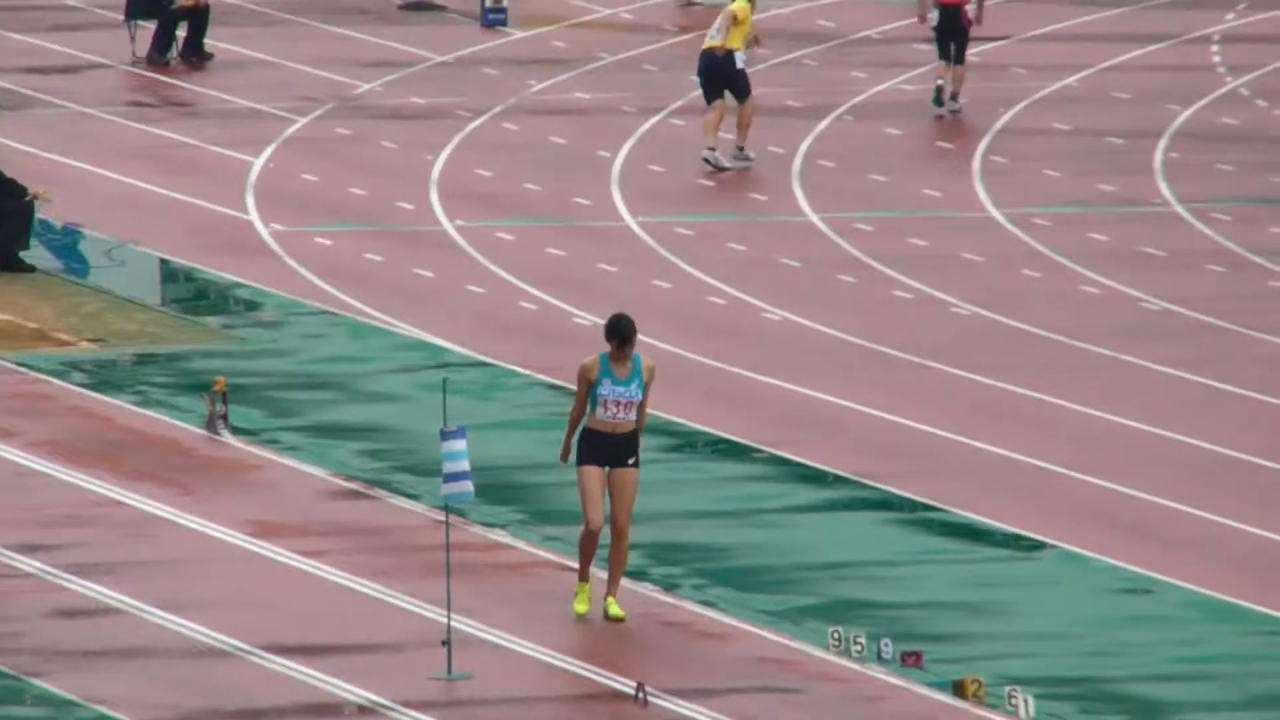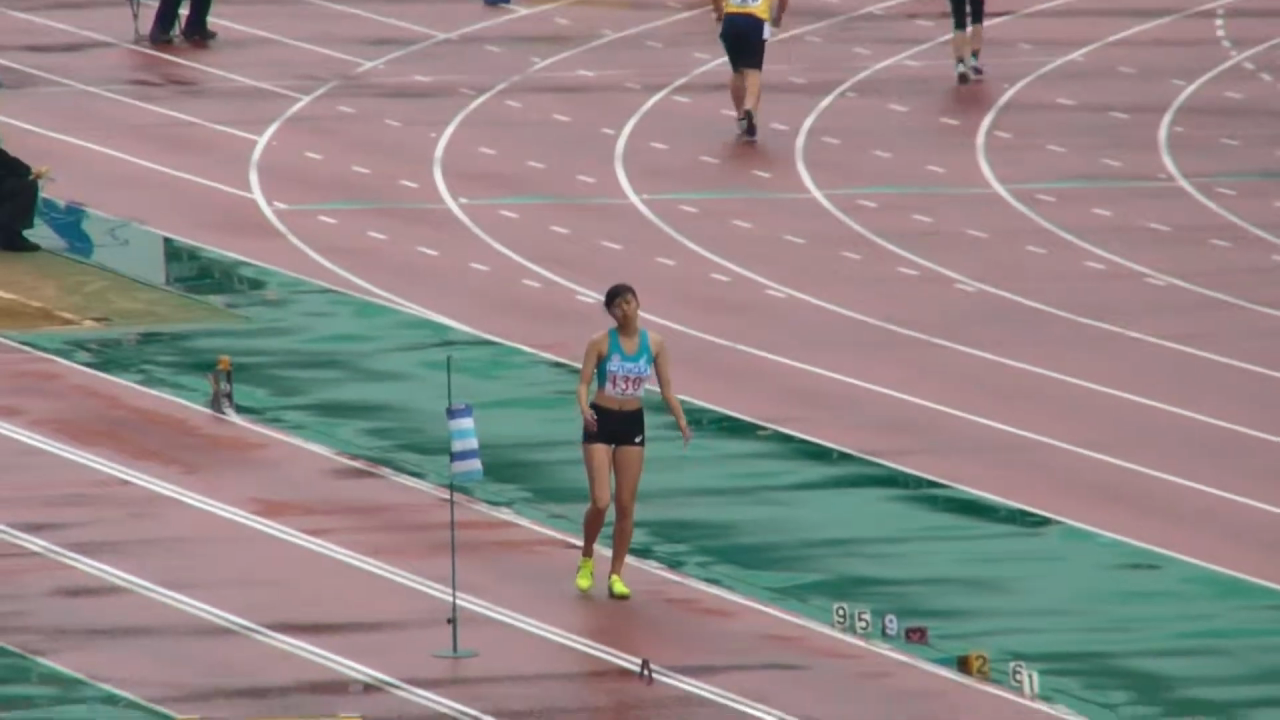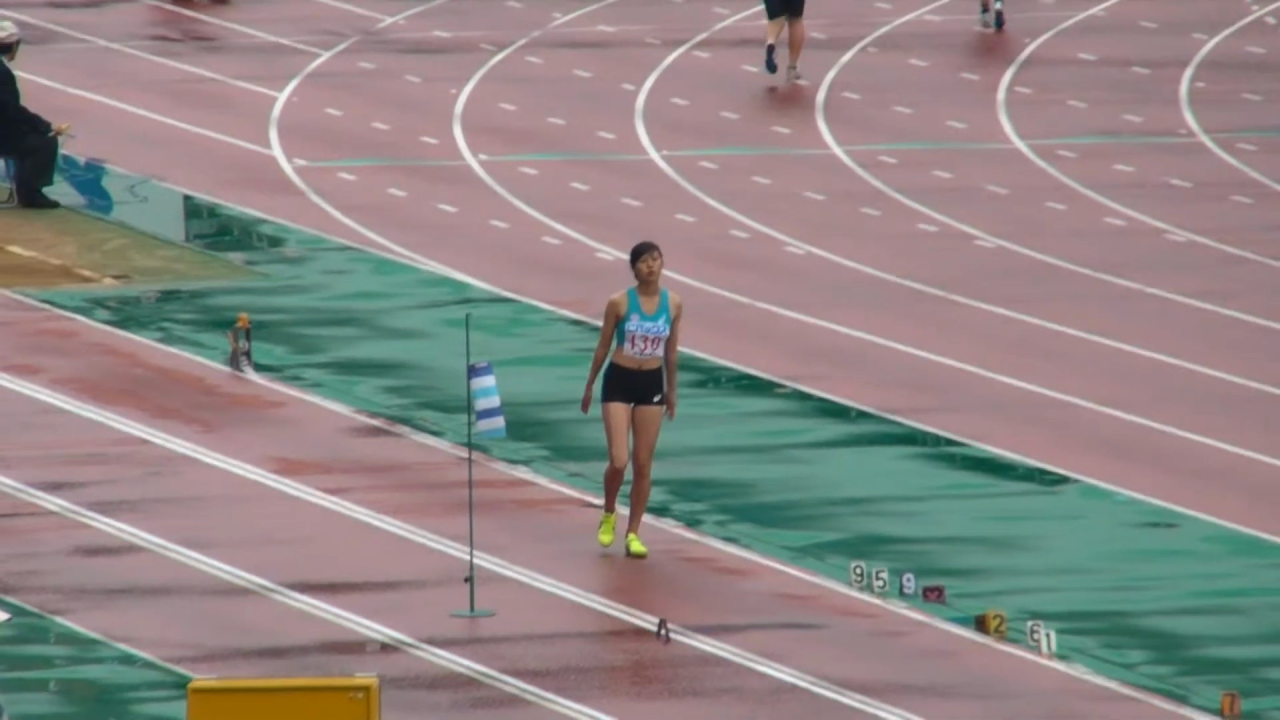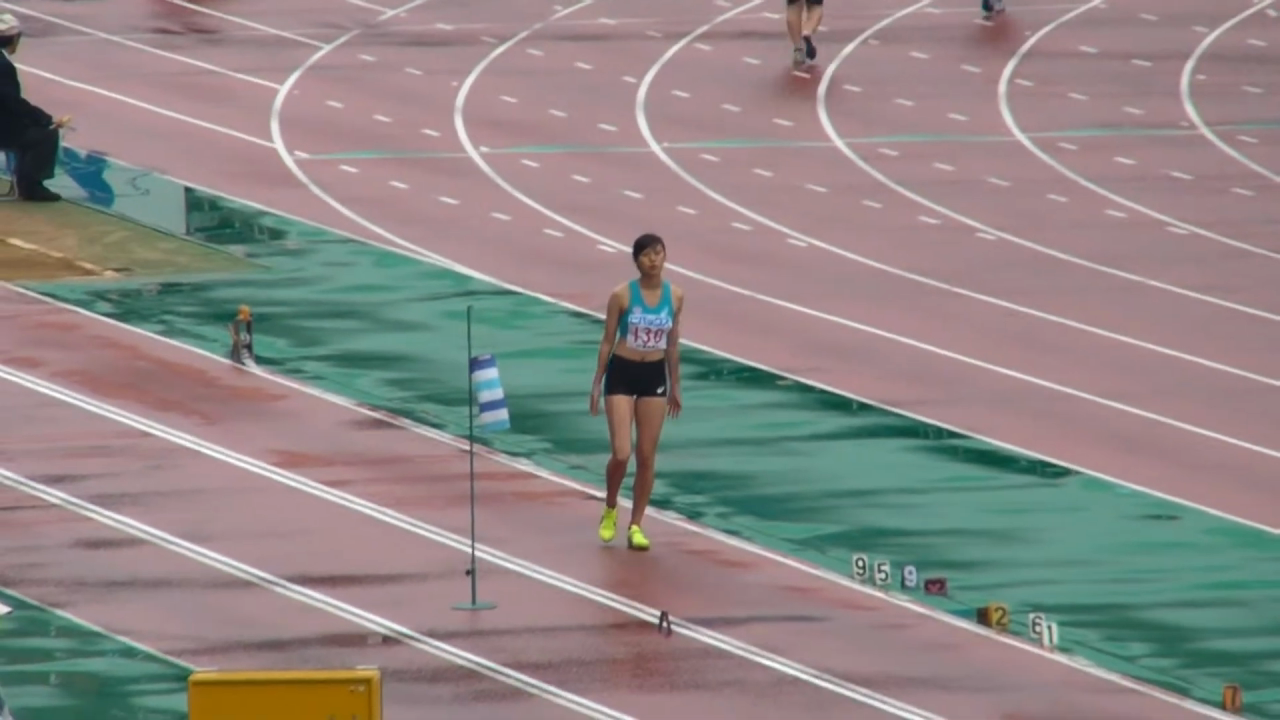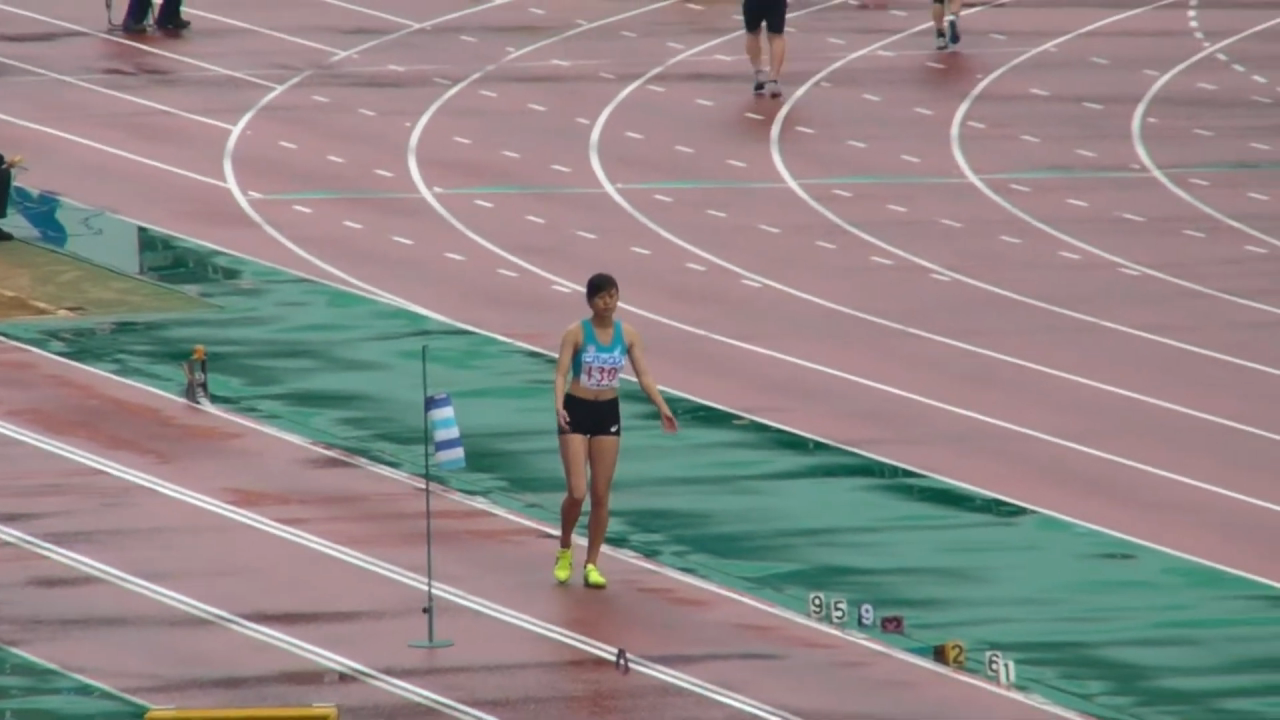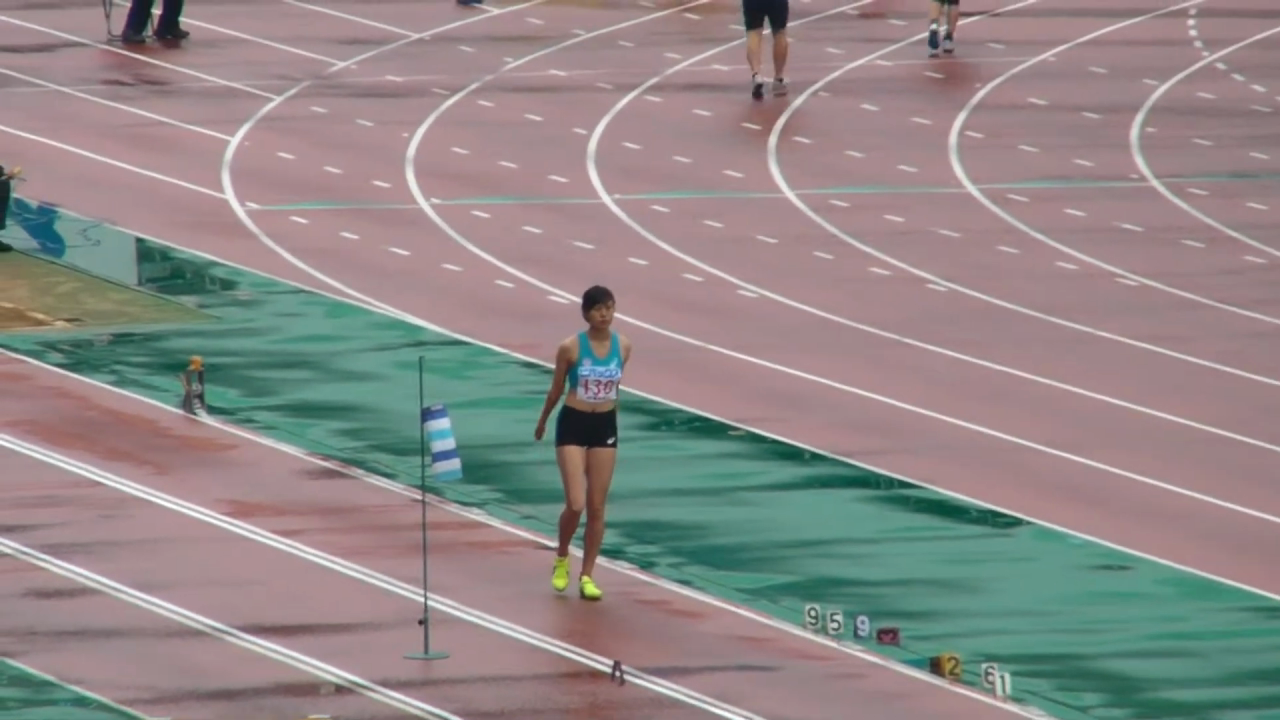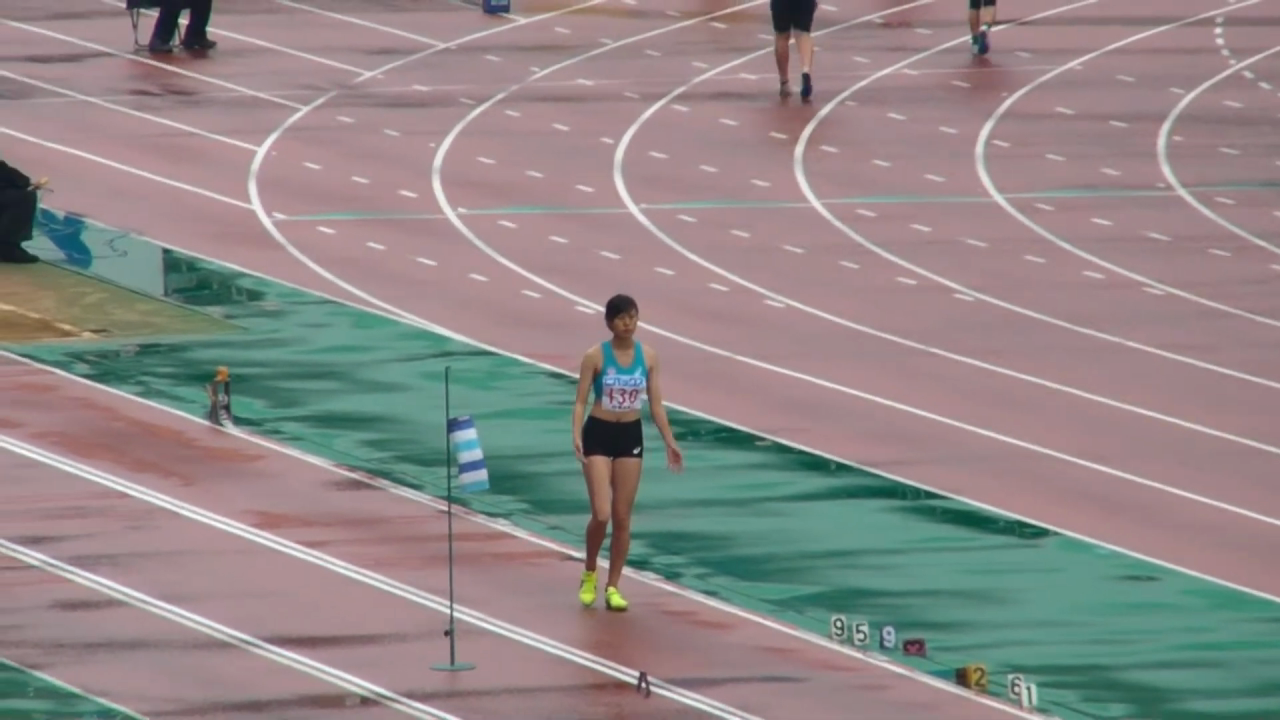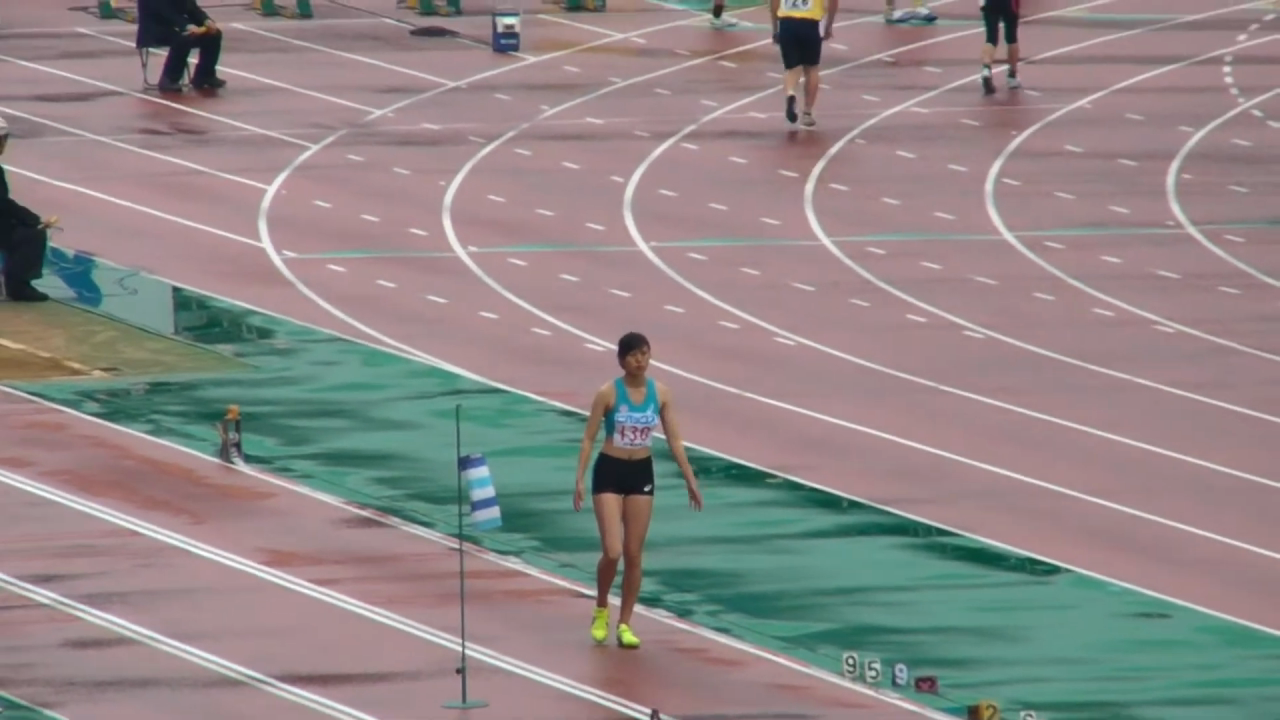
dt=0.4s
person 1, frame 1
left shoulder: (646, 367)
right shoulder: (590, 367)
right elbow: (578, 409)
left wrist: (637, 443)
right wrist: (567, 442)
left hip: (626, 446)
right hip: (592, 444)
left knee: (621, 526)
right knee: (594, 524)
left ankle: (611, 597)
right ankle: (583, 584)
person 1, frame 2
left shoulder: (654, 343)
right shoulder: (599, 342)
left elbow: (666, 387)
right elbow: (583, 383)
left wrist: (681, 419)
right wrist: (584, 410)
left hip: (633, 423)
right hip: (600, 422)
left knee: (626, 505)
right knee: (600, 502)
left ankle: (616, 575)
right ankle: (587, 560)
person 1, frame 3
left shoulder: (673, 303)
right shoulder: (619, 302)
left elbow: (670, 350)
right elbow: (603, 346)
left wrist: (671, 391)
right wrist: (588, 386)
left hip: (651, 383)
right hip: (619, 380)
left knee: (643, 464)
right knee: (618, 462)
left ankle: (633, 533)
right ankle: (608, 515)
person 1, frame 4
left shoulder: (675, 296)
right shoulder: (621, 294)
left elbow: (672, 345)
right elbow: (608, 341)
left wrist: (675, 387)
right wrist: (596, 383)
left hip: (654, 375)
right hip: (621, 373)
left knee: (647, 456)
right knee: (621, 453)
left ankle: (635, 525)
right ankle: (610, 510)
person 1, frame 5
left shoulder: (628, 334)
right shoulder: (575, 333)
left elbow: (644, 375)
right elbow: (561, 375)
left wrist: (663, 409)
right wrist: (558, 407)
left hip: (608, 412)
right hip: (577, 412)
left knee: (601, 495)
right knee: (577, 493)
left ankle: (591, 564)
right ankle: (564, 551)
person 1, frame 6
left shoulder: (623, 346)
right shoulder: (570, 347)
right elbow: (557, 389)
right wrist: (542, 421)
left hip: (605, 425)
right hip: (573, 423)
left knee: (597, 506)
right knee: (575, 504)
left ankle: (587, 575)
right ankle: (562, 559)
person 1, frame 7
left shoulder: (647, 356)
right shoulder: (594, 356)
left elbow: (655, 403)
right elbow: (580, 401)
left wrist: (670, 442)
right wrist: (576, 436)
left hip: (631, 435)
right hip: (599, 434)
left knee: (623, 517)
right knee: (601, 514)
left ankle: (613, 586)
right ankle: (589, 574)
person 1, frame 8
left shoulder: (661, 393)
right shoulder: (608, 393)
left elbow: (673, 439)
right elbow: (589, 437)
left wrist: (690, 479)
right wrist: (580, 478)
left hip: (642, 472)
right hip: (610, 471)
left knee: (634, 554)
right knee: (612, 552)
left ankle: (624, 623)
right ankle: (600, 612)
